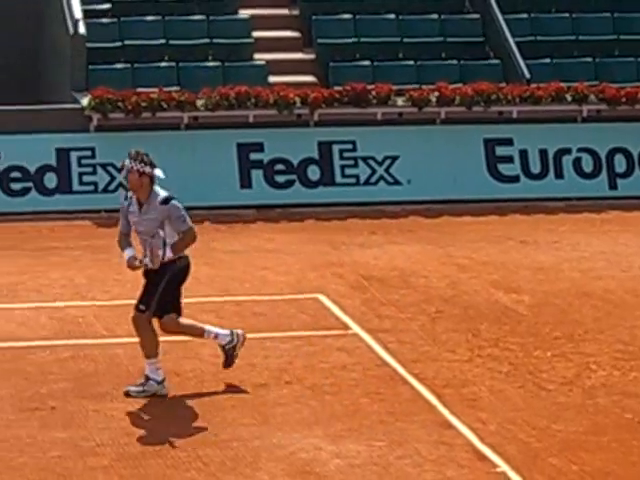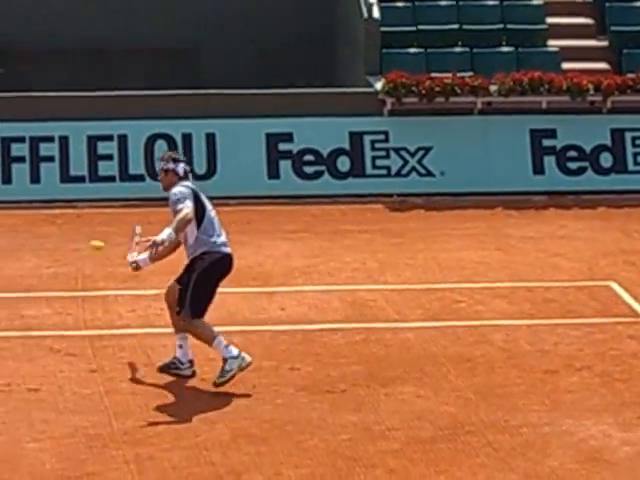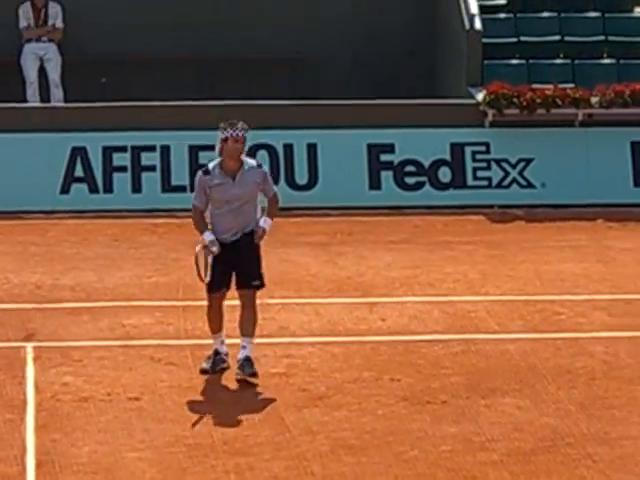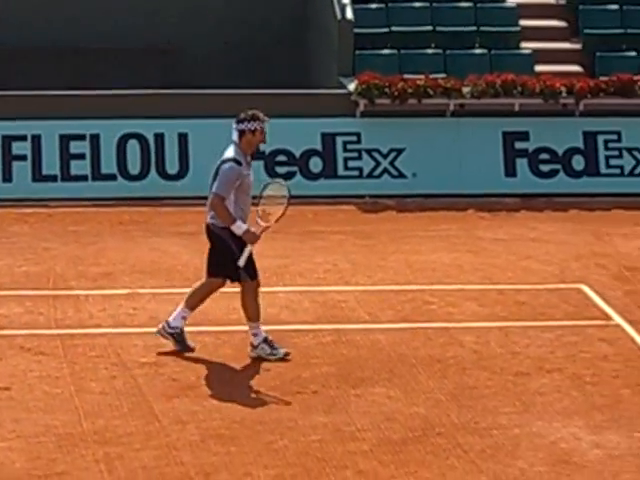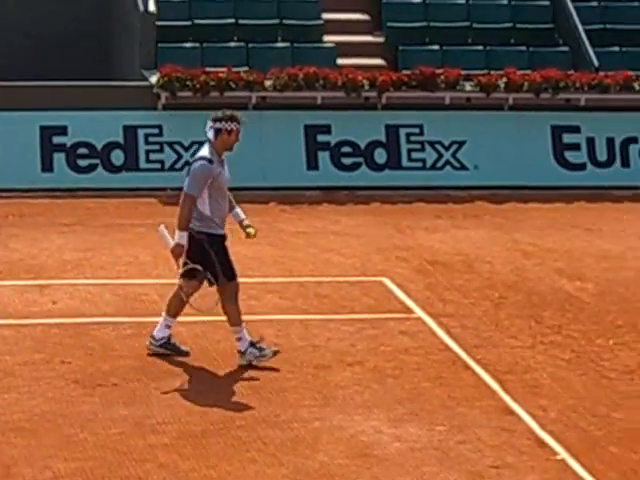
dt=1s
person 1, frame 1
left shoulder: (166, 203)
right shoulder: (128, 201)
left elbow: (189, 237)
right elbow: (123, 236)
left wrist: (160, 257)
right wrist: (129, 255)
left hip: (170, 268)
right hip: (154, 268)
left knee: (140, 319)
right knee: (169, 324)
left ankle: (155, 379)
right ankle: (227, 338)
person 1, frame 2
left shoulder: (179, 192)
right shoulder: (186, 193)
left elbow: (186, 216)
right elbow: (174, 245)
left wrist: (162, 237)
right wrist: (144, 259)
left hip: (211, 258)
right hip: (212, 258)
left knee: (185, 318)
right knee: (172, 296)
left ankle: (233, 356)
right ankle: (183, 360)
person 1, frame 3
left shoulder: (257, 170)
right shoulder: (206, 176)
left elbow: (273, 197)
right elbow: (197, 211)
left wrist: (265, 224)
right wrist: (208, 237)
left hip: (246, 240)
right hip: (218, 243)
left knee: (248, 298)
right knee: (214, 299)
left ankle: (245, 358)
right ankle: (220, 353)
person 1, frame 4
left shoulder: (241, 158)
right shoulder: (233, 165)
right elbow: (216, 203)
left wrist: (241, 229)
right wrist: (243, 230)
left hip: (228, 230)
right hip: (225, 232)
left knee: (213, 282)
right knee: (251, 285)
left ankle: (173, 326)
right ankle: (258, 342)
person 1, frame 5
left shoulder: (218, 160)
right shoulder: (204, 164)
right elbow: (186, 202)
left wrist: (242, 220)
right wrist: (180, 240)
left hip: (210, 235)
right hip: (205, 237)
left knee: (188, 286)
right knee: (230, 289)
left ankle: (160, 337)
right ankle: (245, 347)
